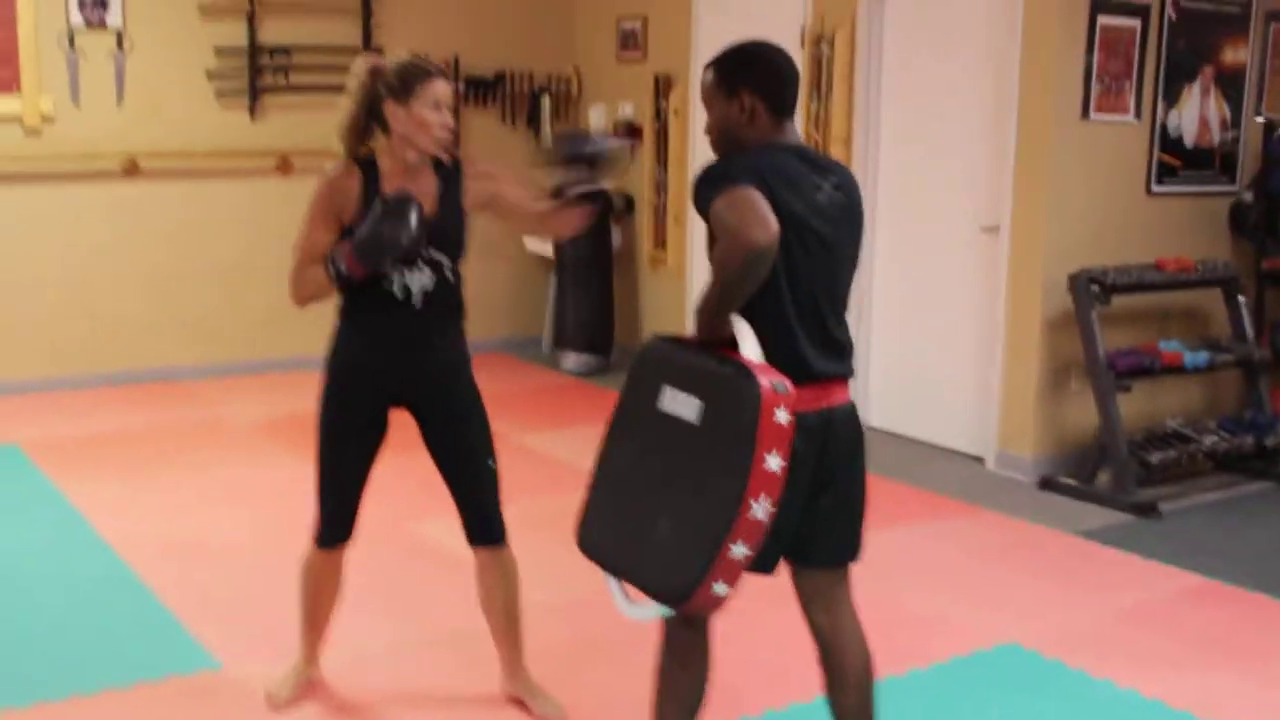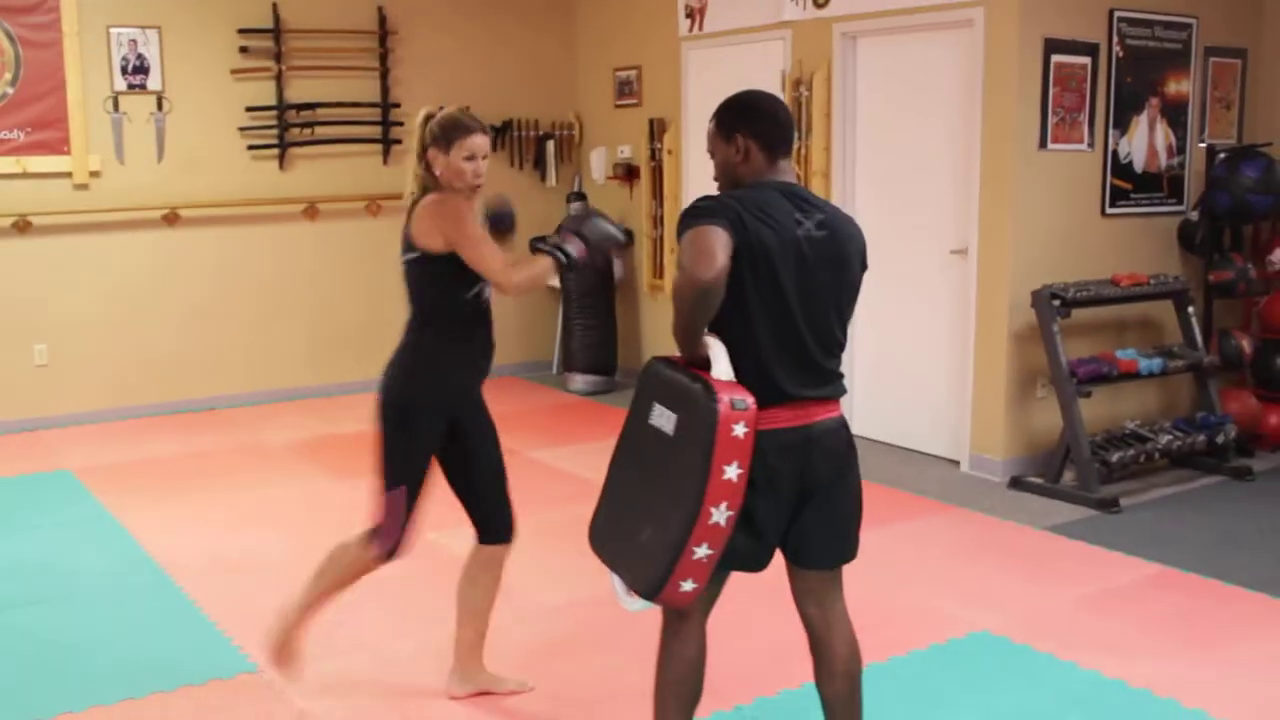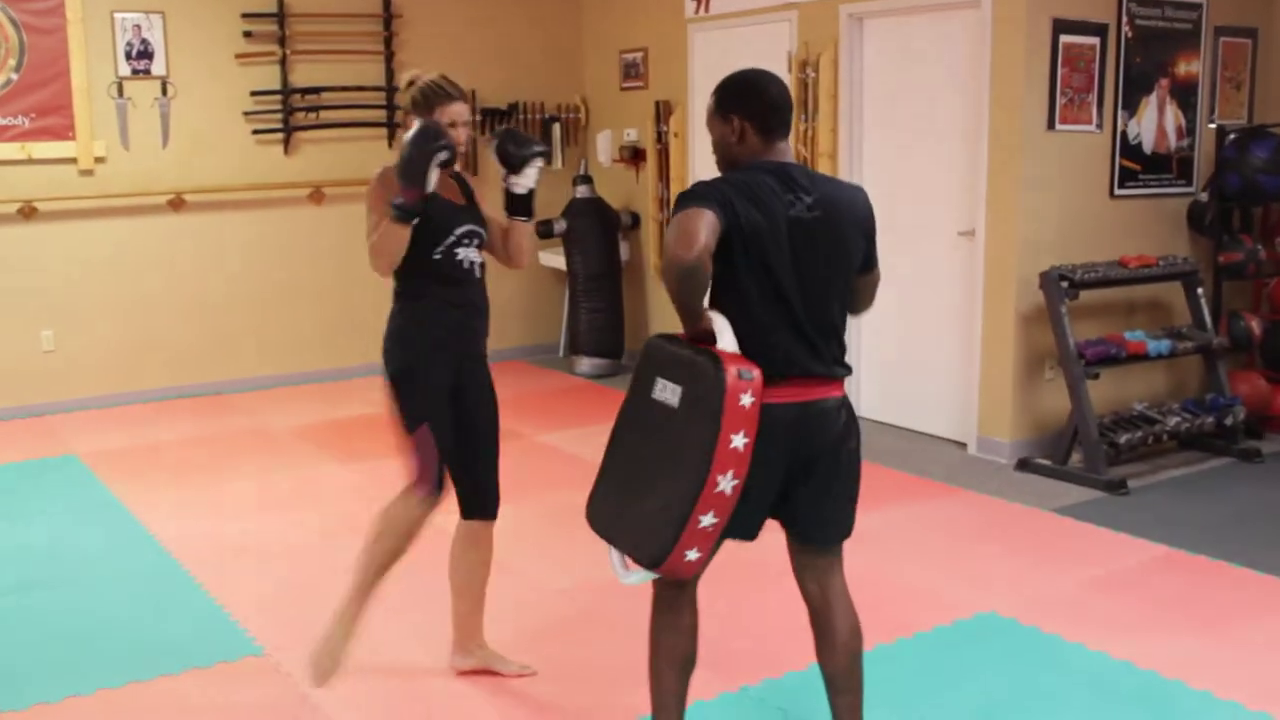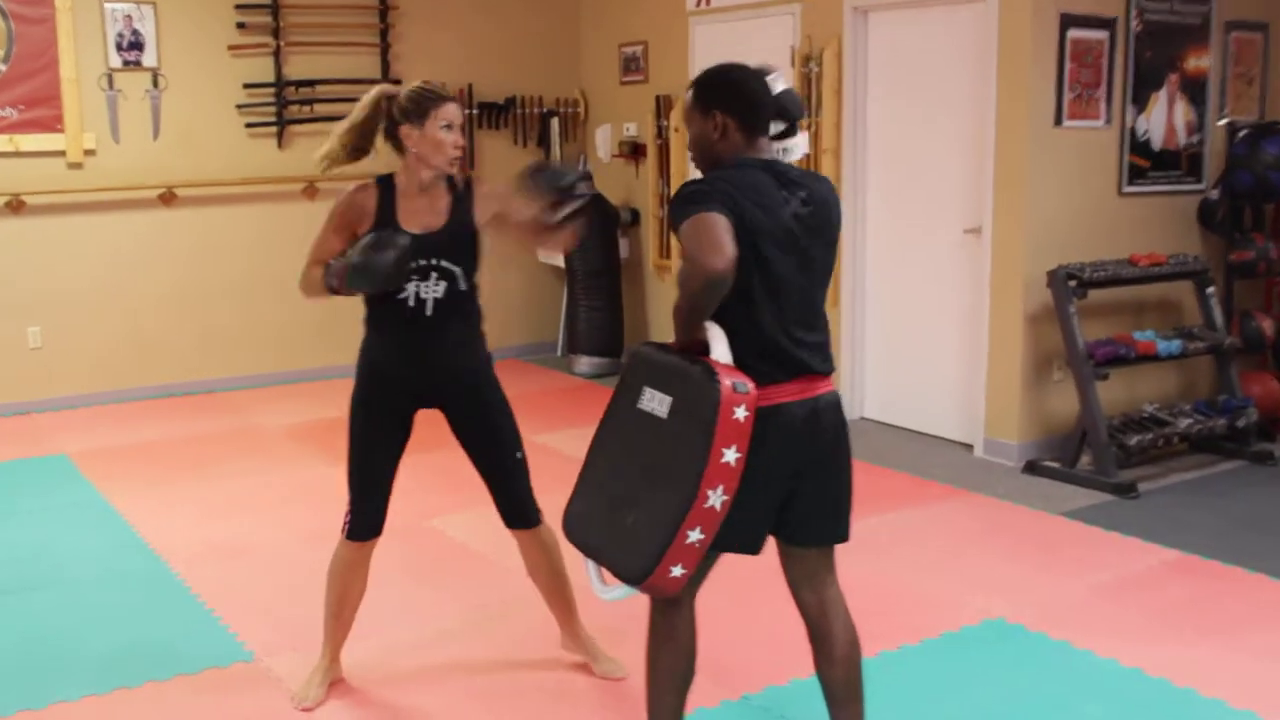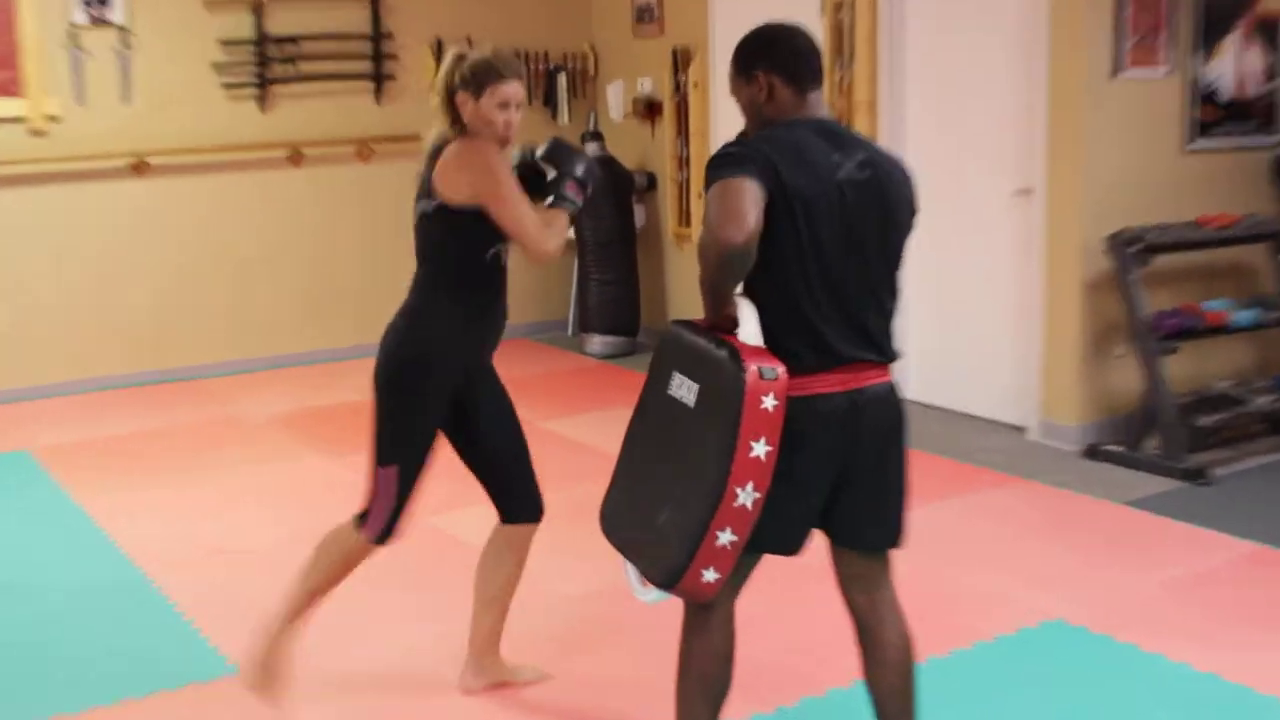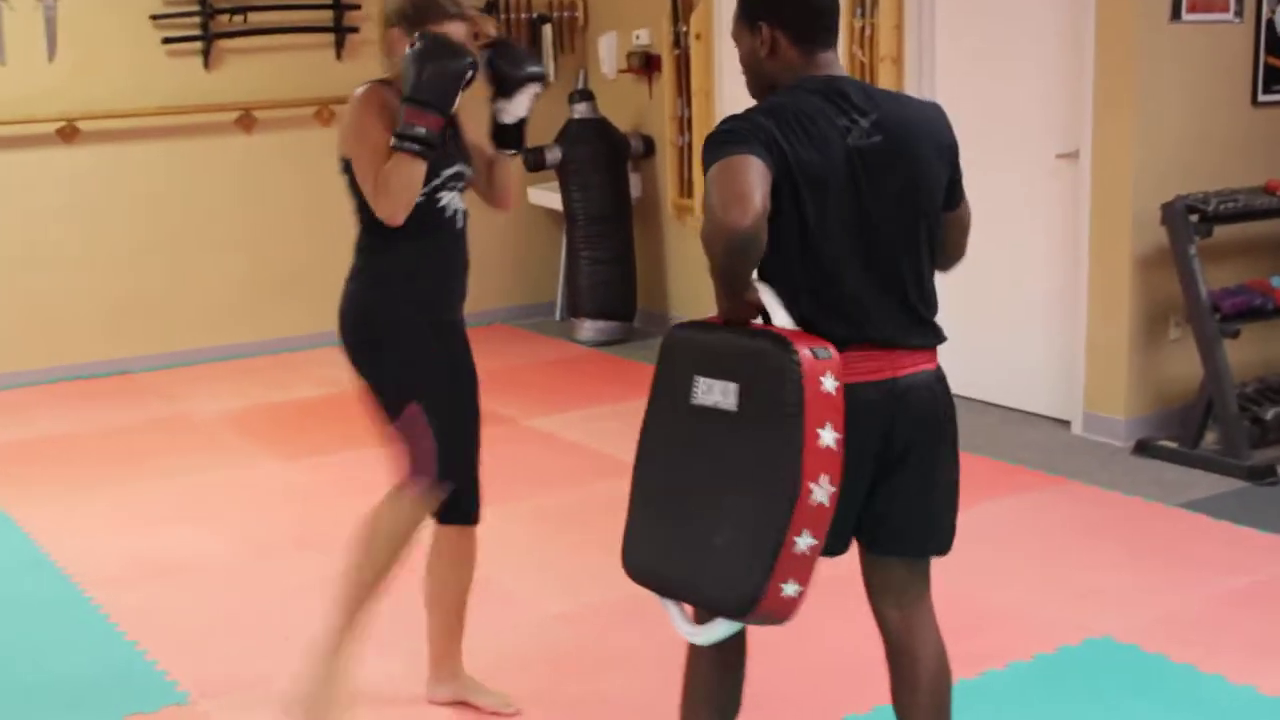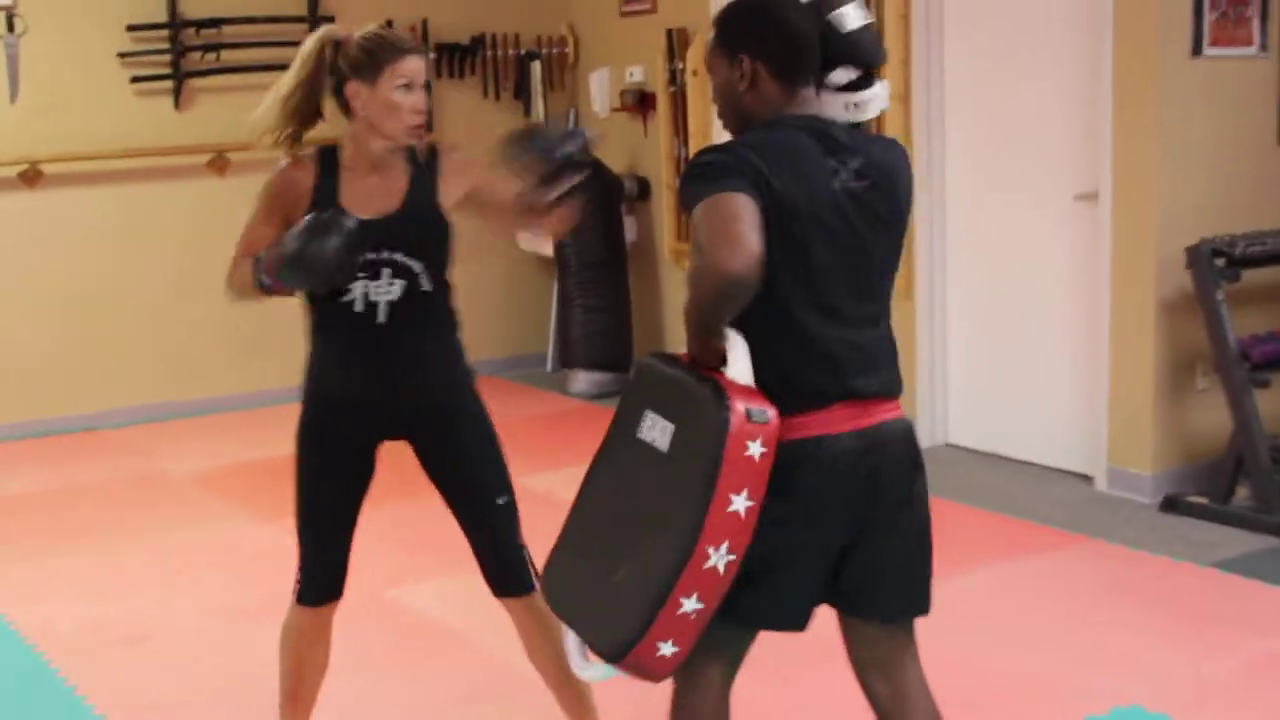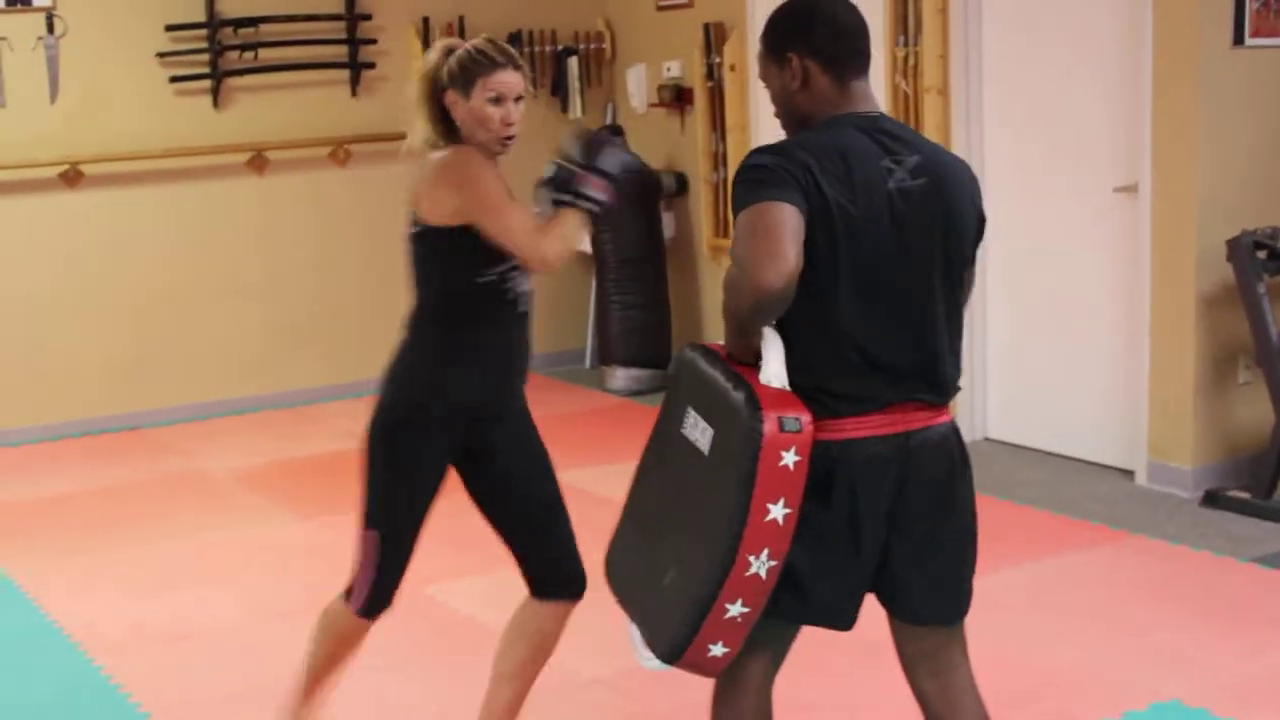
dt=0.5s
person 1, frame 1
left shoulder: (733, 176)
right shoulder: (841, 185)
left elbow: (754, 237)
left wrist: (709, 318)
right hip: (833, 416)
right knee: (831, 606)
person 1, frame 2
left shoulder: (719, 213)
right shoulder: (845, 230)
left elbow: (703, 274)
left wrist: (689, 342)
left hip: (747, 438)
right hip: (825, 435)
left knee: (686, 605)
right knee: (824, 606)
person 1, frame 3
left shoulder: (715, 197)
right shoulder: (851, 203)
left elbow: (685, 255)
left wrist: (693, 319)
right hip: (825, 413)
left knee: (675, 573)
right knee: (825, 581)
person 1, frame 4
left shoulder: (708, 195)
right shoulder: (821, 194)
left elbow: (713, 264)
left wrist: (686, 326)
right hip: (817, 413)
left knee: (673, 585)
right knee: (819, 590)
person 1, frame 5
left shoulder: (751, 158)
right shoulder: (890, 172)
left elbow: (732, 234)
left wrist: (715, 301)
left hip: (783, 406)
right hip: (871, 401)
left knee: (710, 588)
right knee: (872, 590)
person 1, frame 6
left shoulder: (753, 134)
right shoulder: (927, 125)
left elbow: (736, 218)
left wrist: (732, 292)
right hip: (913, 393)
right knee: (907, 605)
person 1, frame 7
left shoulder: (728, 165)
right shoulder: (886, 162)
left elbow: (733, 263)
left wrist: (699, 330)
left hip: (781, 453)
right hip: (883, 444)
left knee: (705, 660)
person 1, frame 8
left shoulder: (782, 167)
right shoulder: (953, 176)
left elbow: (768, 276)
left wrist: (740, 333)
left hip: (822, 455)
right hip: (928, 448)
left knee: (747, 655)
person 2, frame 1
left shoulder: (459, 177)
right shoulder: (344, 184)
left elbow: (553, 221)
right elbow: (302, 290)
right wrist: (355, 257)
left hip: (439, 370)
right hip: (358, 370)
left knee: (488, 531)
right knee: (332, 533)
right ankle: (307, 662)
person 2, frame 2
left shoulder: (459, 214)
right shoulder: (442, 207)
right elbow: (509, 278)
left wrist: (493, 233)
right wrist: (563, 249)
left hip: (457, 393)
right hip: (423, 387)
left knee: (497, 530)
right knee: (386, 539)
left ankle: (468, 669)
right ankle: (295, 621)
person 2, frame 3
left shoulder: (465, 184)
right shoulder: (393, 181)
left elbow: (518, 257)
right elbow: (382, 259)
left wrist: (521, 189)
right wrist: (414, 187)
left hip: (468, 351)
right hip: (420, 342)
left knee: (481, 506)
right knee: (428, 483)
left ankle: (468, 645)
right ankle: (344, 623)
person 2, frame 4
left shoulder: (475, 198)
right shoulder: (364, 200)
left elbow: (554, 234)
right elbow: (310, 280)
left wrist: (558, 207)
right wrist: (346, 272)
left hip: (464, 369)
right hip: (387, 374)
left knee: (523, 512)
right knee: (362, 526)
left ankle: (575, 634)
right ankle: (328, 663)
person 2, frame 5
left shoulder: (452, 158)
right shoulder: (478, 156)
right elbow: (541, 243)
left wrist: (535, 186)
right wrist: (570, 187)
left hip: (460, 358)
right hip: (427, 350)
left knee: (522, 509)
right knee: (380, 521)
left ankle: (483, 660)
right ankle: (280, 634)
person 2, frame 6
left shoulder: (444, 114)
right shoulder: (375, 103)
left elbow: (501, 195)
right elbow: (391, 208)
left wrist: (511, 115)
right wrist: (423, 109)
left hip: (435, 316)
right hip: (388, 310)
left knee: (461, 503)
right knee: (428, 478)
right ankle: (334, 650)
person 2, frame 7
left shoulder: (441, 167)
right shoulder: (298, 177)
left elbow: (543, 218)
right elbow: (243, 278)
left wrist: (548, 188)
right wrist: (286, 268)
left hip: (438, 393)
right hip: (339, 399)
left knee: (513, 579)
right knee: (317, 592)
person 2, frame 8
left shoulder: (489, 181)
right shoulder: (457, 170)
right elbow: (540, 253)
left wrist: (559, 203)
right wrist: (589, 186)
left hip: (497, 410)
right hip: (427, 405)
left knee: (561, 584)
right knee: (371, 594)
